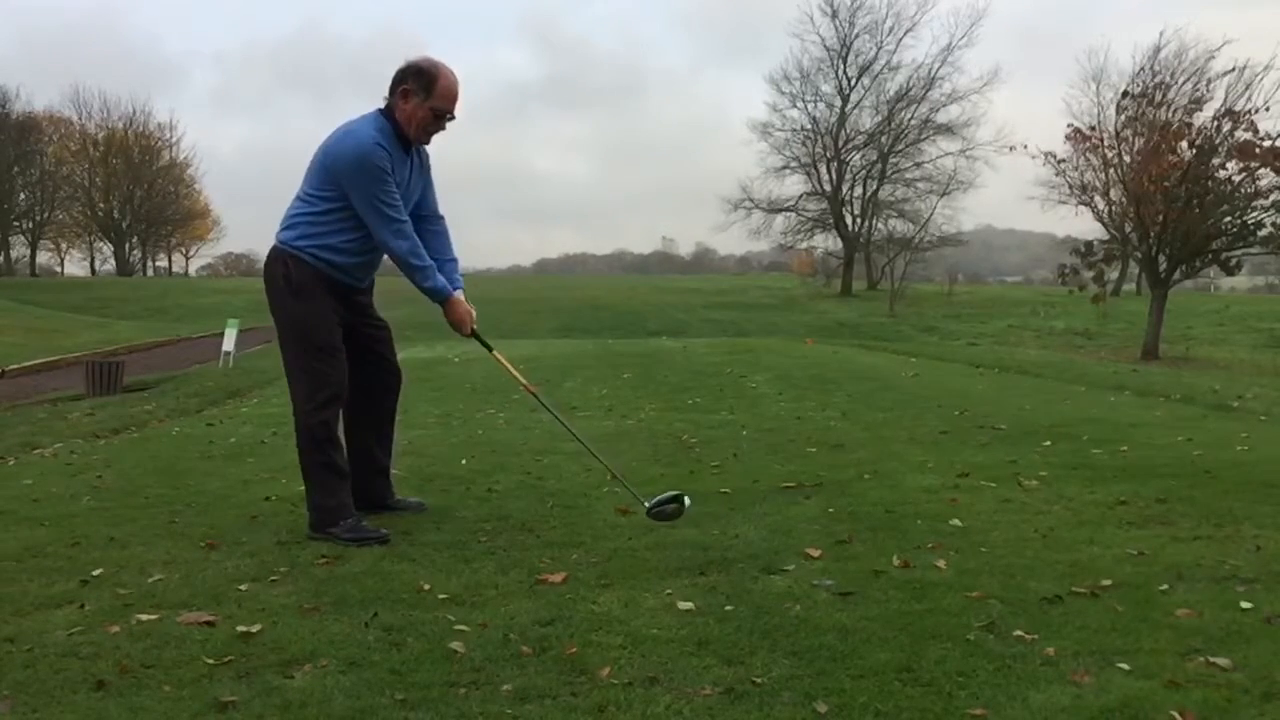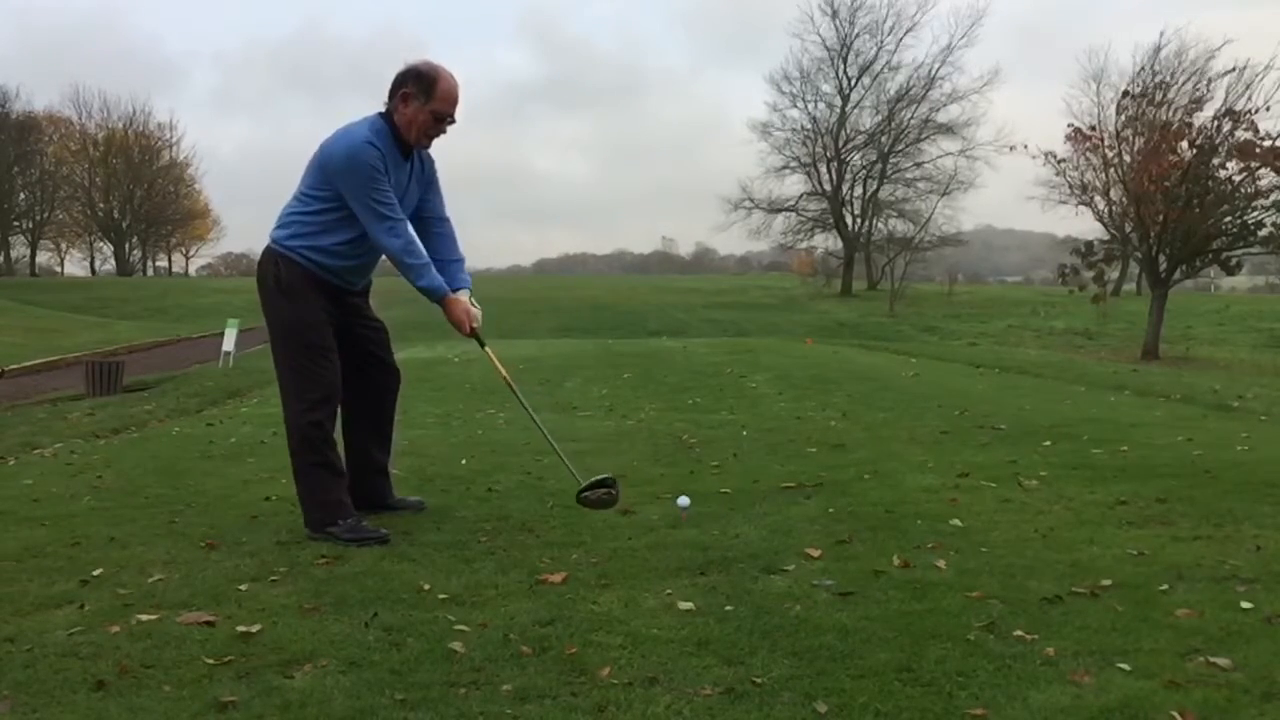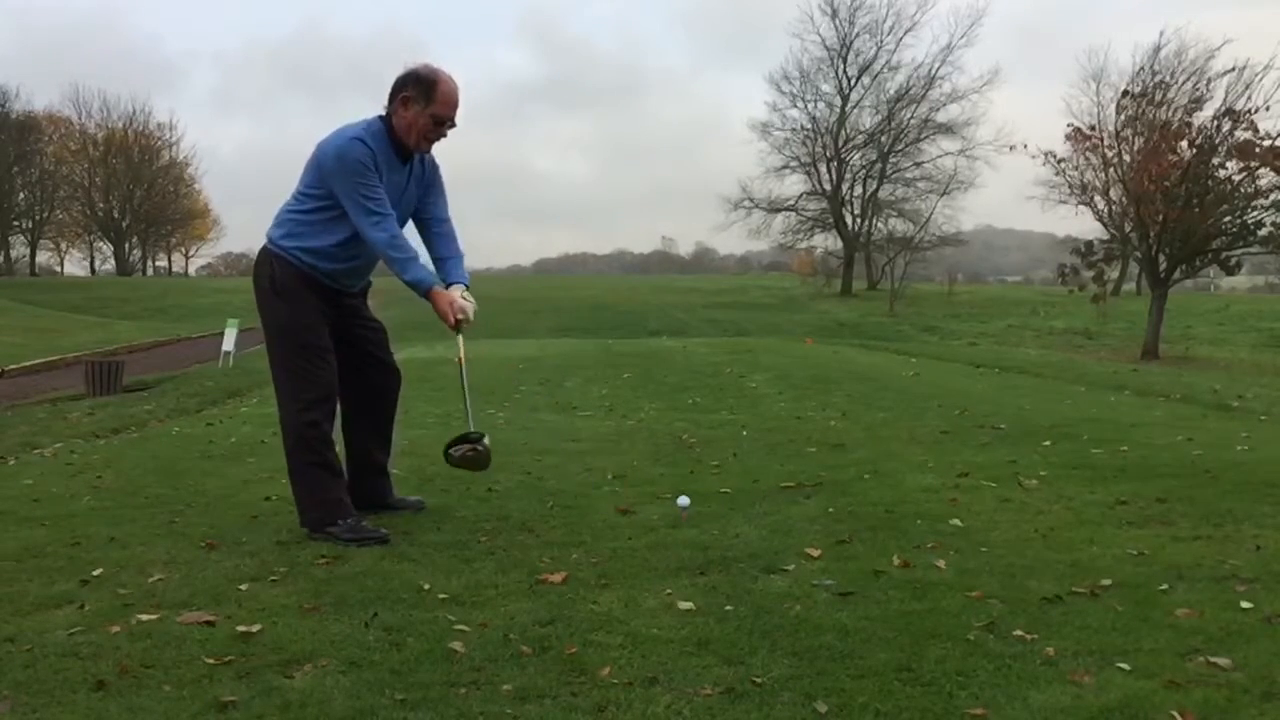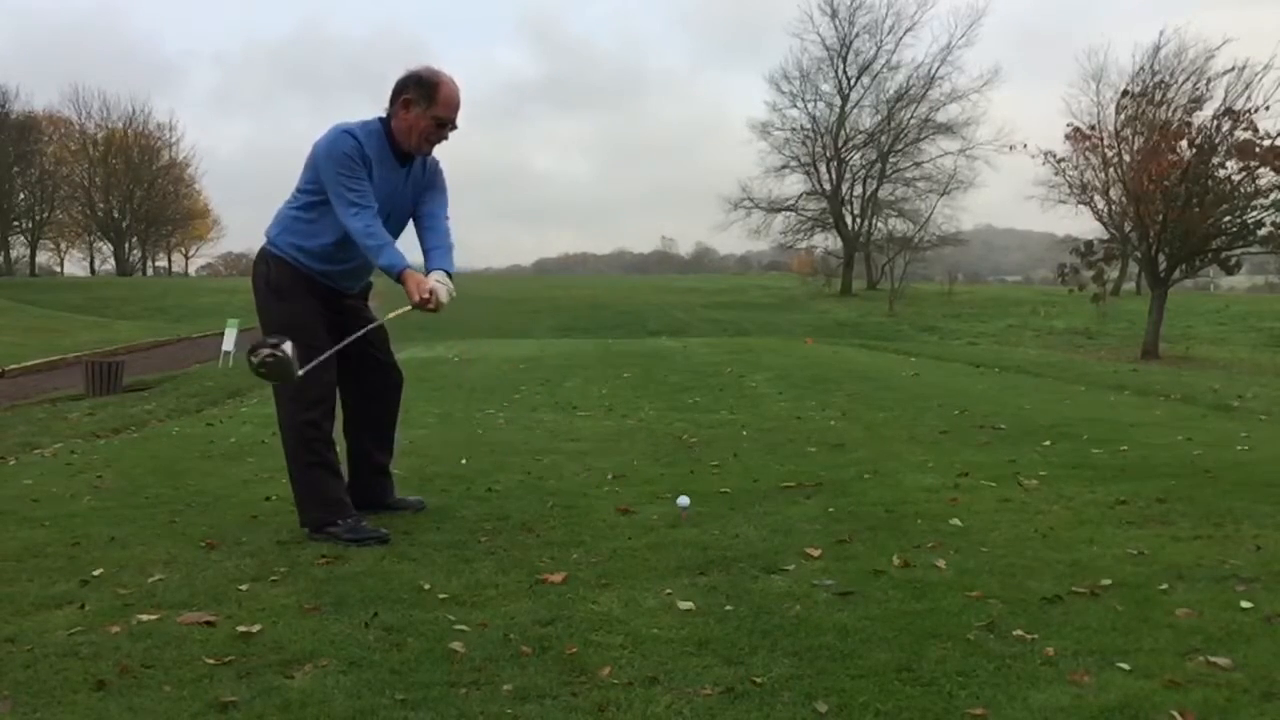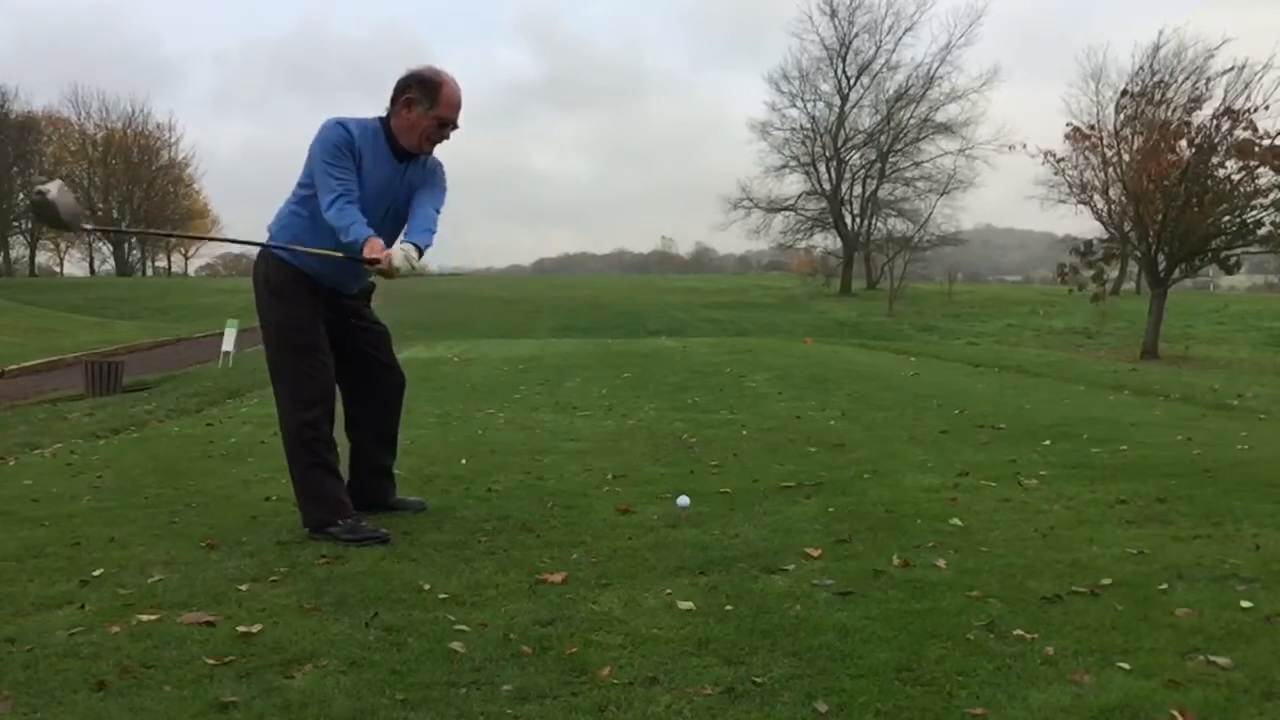
dt=0.5s
person 1, frame 1
left shoulder: (414, 153)
right shoulder: (362, 147)
left elbow: (429, 223)
right elbow: (394, 234)
left wrist: (456, 288)
right wrist: (444, 298)
left hip: (348, 282)
right hip: (302, 276)
left knee: (379, 379)
right knee: (324, 393)
left ankle: (371, 491)
right ankle: (331, 514)
person 1, frame 2
left shoulder: (419, 160)
right shoulder: (358, 149)
left elbow: (435, 227)
right elbow: (392, 234)
left wrist: (462, 289)
right wrist: (444, 297)
left hip: (345, 284)
right hip: (295, 277)
left knee: (378, 379)
right knee: (316, 394)
left ankle: (369, 490)
right ankle: (328, 512)
person 1, frame 3
left shoulder: (424, 167)
right shoulder: (351, 147)
left elbow: (438, 228)
right elbow: (379, 230)
left wrist: (457, 284)
right wrist: (431, 290)
left hip: (344, 286)
right hip: (291, 277)
left knee: (378, 380)
right knee: (312, 394)
left ankle: (370, 491)
right ankle: (326, 513)
person 1, frame 4
left shoulder: (428, 172)
right shoulder: (346, 143)
left elbow: (436, 226)
right elbow: (361, 220)
left wrist: (439, 274)
right wrist: (405, 273)
left hip: (346, 288)
right hip: (290, 277)
left knee: (380, 381)
right knee: (310, 394)
left ankle: (370, 490)
right ankle: (326, 513)
person 1, frame 5
left shoulder: (430, 172)
right shoulder: (341, 135)
left elbow: (425, 218)
right elbow: (338, 205)
left wrist: (408, 249)
right wrist: (369, 242)
left hip: (348, 288)
right hip: (290, 277)
left knee: (382, 382)
right knee: (310, 396)
left ankle: (371, 490)
right ankle: (326, 512)
